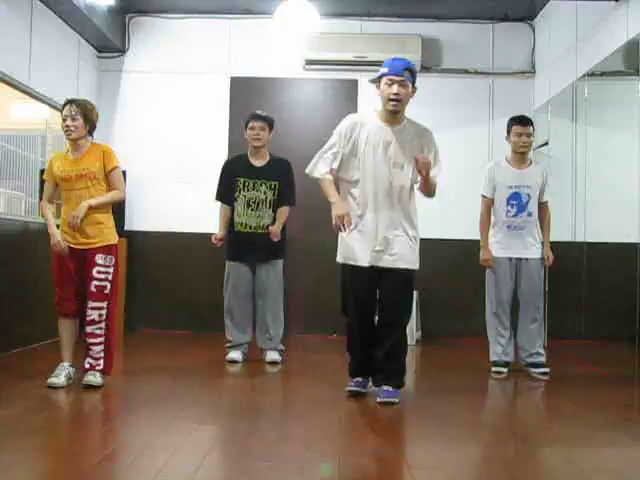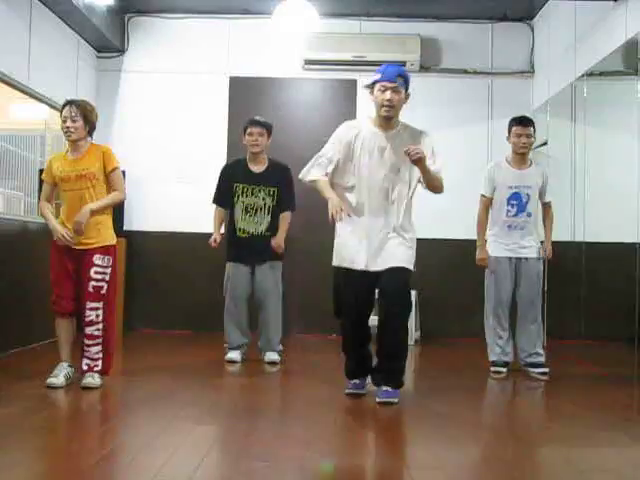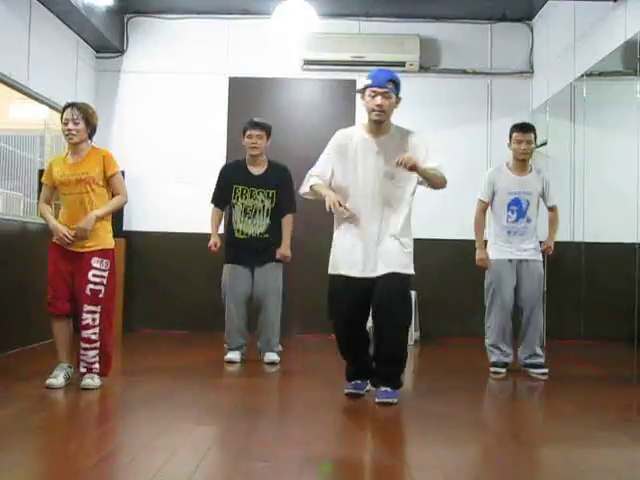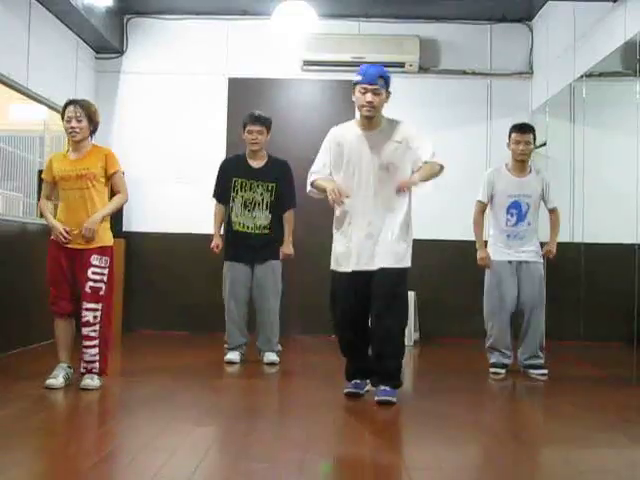
dt=0.1s
person 1, frame 1
left shoulder: (423, 137)
right shoulder: (354, 125)
left elbow: (430, 192)
right elbow: (322, 167)
left wrist: (426, 176)
right wrist: (336, 201)
left hip: (399, 240)
right hip: (359, 239)
left knee: (395, 313)
right knee: (358, 311)
left ankle: (389, 379)
right ankle: (360, 371)
person 1, frame 2
left shoulder: (418, 139)
right shoulder: (350, 132)
left elbow: (438, 187)
right elbow: (316, 170)
left wrist: (423, 166)
right wrist: (332, 196)
left hip: (395, 241)
right hip: (353, 241)
left knee: (394, 313)
right knee: (351, 314)
left ankle: (389, 379)
right ankle: (357, 372)
person 1, frame 3
left shoulder: (410, 140)
right shoulder: (343, 139)
left elbow: (440, 180)
right elbow: (312, 182)
left wrist: (418, 169)
right wrist: (326, 192)
left hip: (392, 248)
right hip: (349, 249)
left knee: (393, 317)
right knee: (346, 318)
left ankle: (387, 380)
right ankle: (358, 374)
person 1, frame 4
left shoulder: (402, 132)
right shoulder: (338, 135)
left elbow: (435, 165)
right elbow: (314, 178)
left wrist: (415, 177)
right wrist: (327, 184)
left hip: (390, 244)
right hip: (349, 244)
left knee: (389, 313)
right knee: (348, 314)
left ankle: (387, 379)
right ankle: (358, 373)
person 2, frame 1
left shoulder: (103, 152)
right shoulder: (56, 161)
left elbow: (120, 192)
right elbow: (46, 202)
left wrist: (87, 205)
right wrist: (52, 229)
left hip: (100, 241)
right hip: (67, 242)
left knee: (97, 305)
right knee: (66, 304)
left ankle: (95, 367)
right ankle: (66, 365)
person 2, frame 2
left shoulder: (103, 153)
right shoulder: (55, 161)
left elbow: (120, 193)
right elbow: (44, 201)
left wrist: (89, 208)
right wrist: (55, 226)
left hip: (98, 242)
right hip: (65, 242)
left knee: (95, 305)
right knee: (63, 304)
left ankle: (93, 368)
right ankle: (65, 365)
person 2, frame 3
left shoulder: (103, 157)
right shoulder: (55, 164)
left elbow: (122, 196)
right elbow: (44, 203)
left wrist: (94, 216)
right wrist: (54, 225)
left hip: (97, 245)
right hip: (63, 245)
left knee: (92, 309)
right knee: (59, 306)
left ankle: (93, 370)
right ankle: (64, 366)
person 2, frame 4
left shoulder: (105, 155)
right shoulder: (55, 161)
left elbow: (122, 194)
right elbow: (44, 199)
left wrist: (98, 216)
right wrist: (52, 222)
left hip: (96, 243)
right hip: (62, 242)
left knee: (92, 307)
right knee: (61, 304)
left ankle: (92, 369)
right ankle: (64, 366)
person 3, frame 1
left shoulder: (540, 171)
right shoulder: (495, 169)
left elbow: (543, 210)
right elbow: (485, 210)
left wrist: (547, 244)
right wrist: (484, 246)
left hip: (531, 251)
right hip: (500, 251)
left knee: (532, 306)
right knee: (498, 305)
left ankle: (533, 357)
right ankle: (500, 356)
person 3, frame 2
left shoulder: (541, 172)
right shoulder: (495, 169)
left elbow: (547, 209)
right elbow: (483, 209)
left wrist: (548, 240)
right wrist: (481, 246)
left hip: (530, 251)
right hip: (499, 250)
left knee: (531, 305)
right knee: (497, 305)
left ankle: (532, 357)
right ankle: (499, 356)
person 3, frame 3
left shoulder: (541, 178)
right shoulder: (495, 175)
left elbow: (552, 210)
right elbow: (480, 212)
left wrist: (551, 238)
right wrist: (480, 248)
left hip: (530, 253)
right hip: (499, 253)
left knee: (534, 306)
right knee: (498, 307)
left ankle: (532, 357)
right ankle: (499, 357)
person 3, frame 4
left shoulder: (541, 179)
right shoulder: (494, 176)
left elbow: (553, 212)
right elbow: (479, 212)
left wrist: (553, 241)
right wrist: (481, 248)
left hip: (531, 255)
right hip: (499, 255)
left knee: (535, 308)
right knee: (499, 309)
left ankle: (531, 358)
right ankle: (499, 357)
person 4, frame 1
left shoulder: (282, 167)
right shoulder: (232, 166)
left elbow: (286, 204)
right elbow: (226, 203)
left wrist: (278, 226)
right wrist: (221, 229)
left hip: (270, 246)
right hip: (238, 245)
left knee: (271, 296)
right knee: (237, 296)
left ankle: (272, 346)
right ankle: (237, 344)
person 4, frame 2
left shoulder: (281, 171)
right shoulder: (230, 170)
left elbow: (286, 210)
right elbow: (222, 206)
left wrist: (281, 236)
right wrist: (217, 232)
left hip: (268, 249)
right hip: (238, 247)
left knee: (270, 299)
right knee: (235, 298)
left ankle: (271, 347)
right ankle: (236, 345)
person 4, frame 3
left shoulder: (281, 173)
right shoulder: (229, 171)
left elbow: (287, 213)
right elbow: (219, 207)
left wrist: (285, 244)
right wrist: (214, 235)
left hip: (269, 251)
right hip: (237, 249)
left knee: (270, 301)
right knee: (234, 300)
left ankle: (270, 348)
right ankle: (235, 346)
person 4, frame 4
left shoulder: (281, 168)
right shoulder: (229, 165)
left elbow: (288, 209)
right elbow: (221, 203)
left wrist: (288, 242)
right wrist: (217, 234)
left hip: (269, 248)
right hip: (236, 247)
left knee: (268, 300)
right knee: (235, 299)
left ankle: (269, 348)
right ankle: (235, 346)
